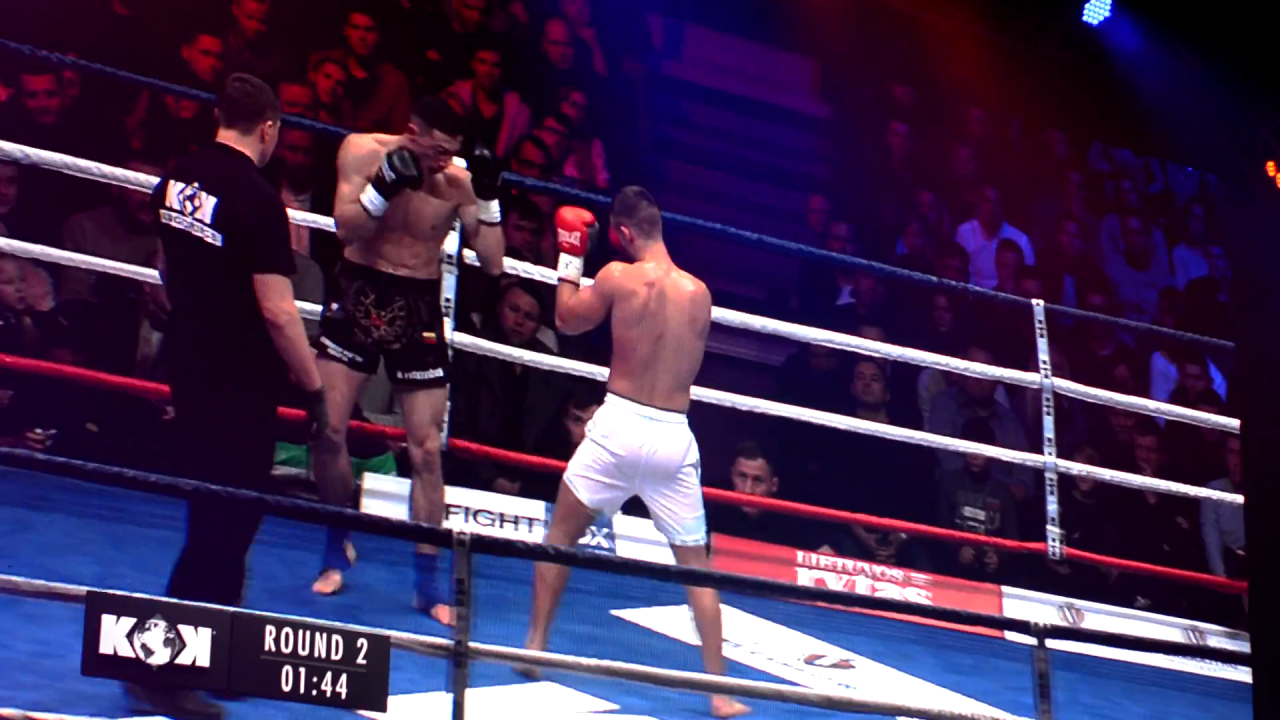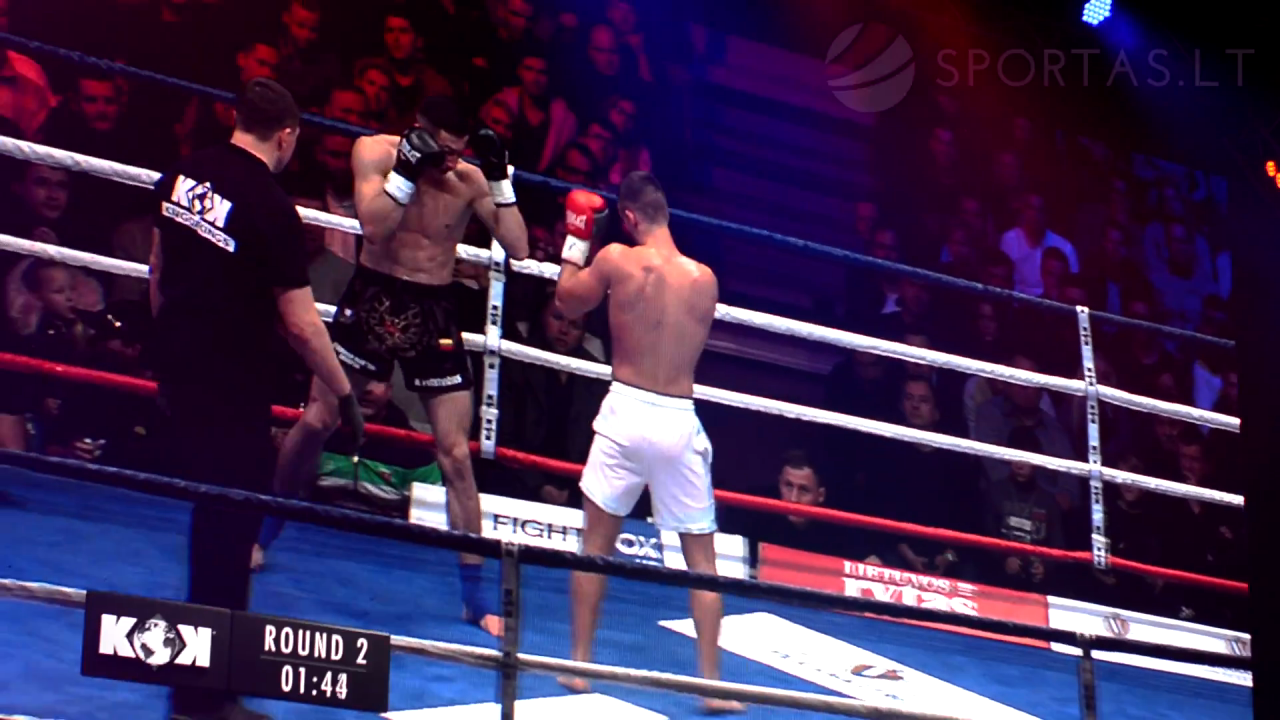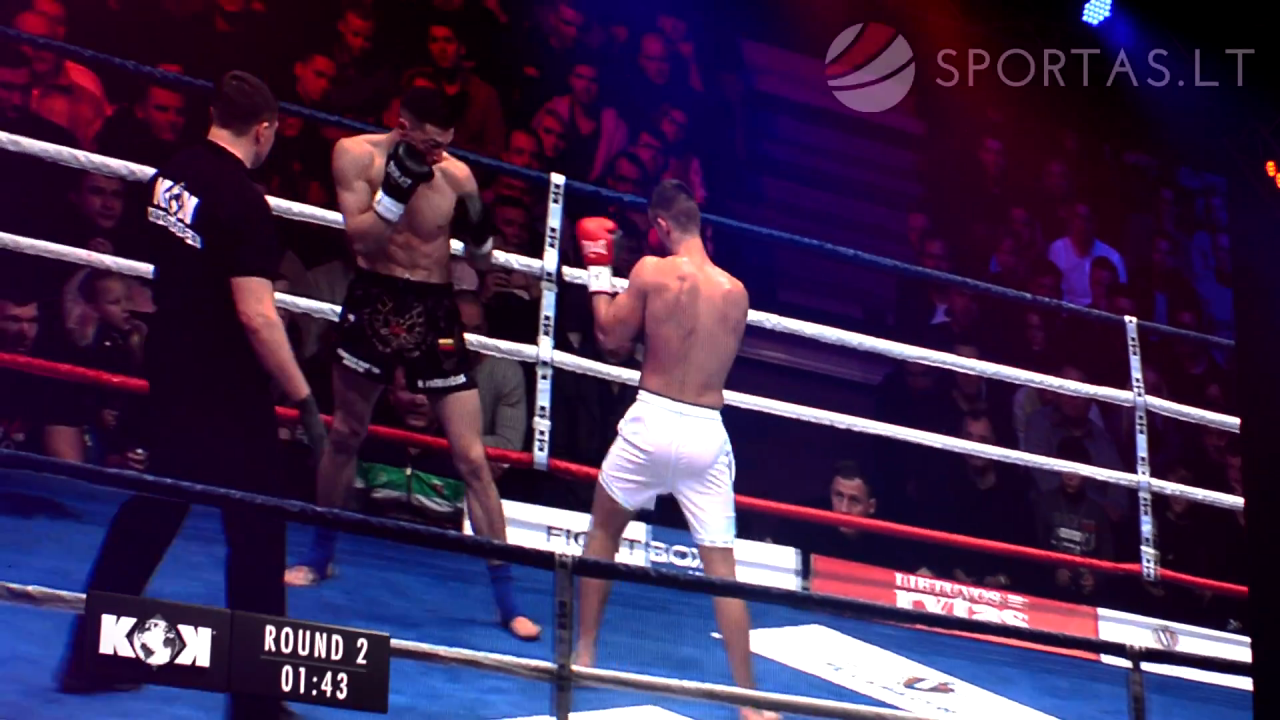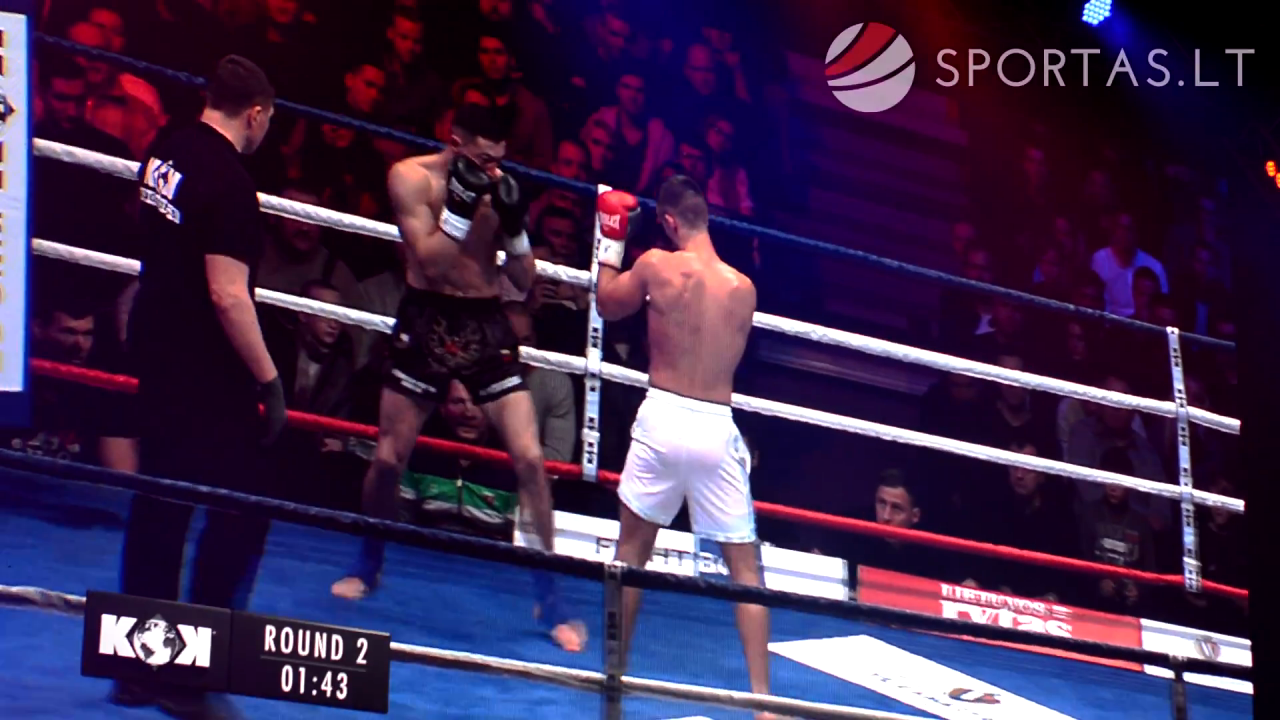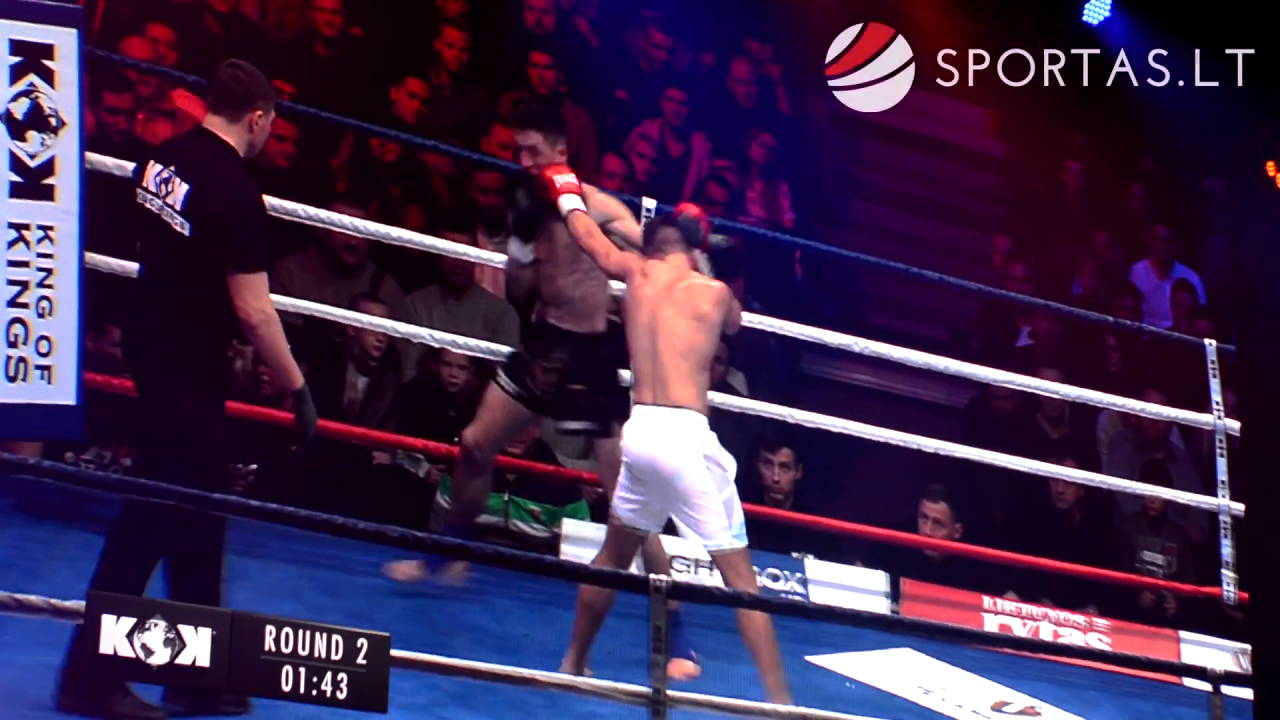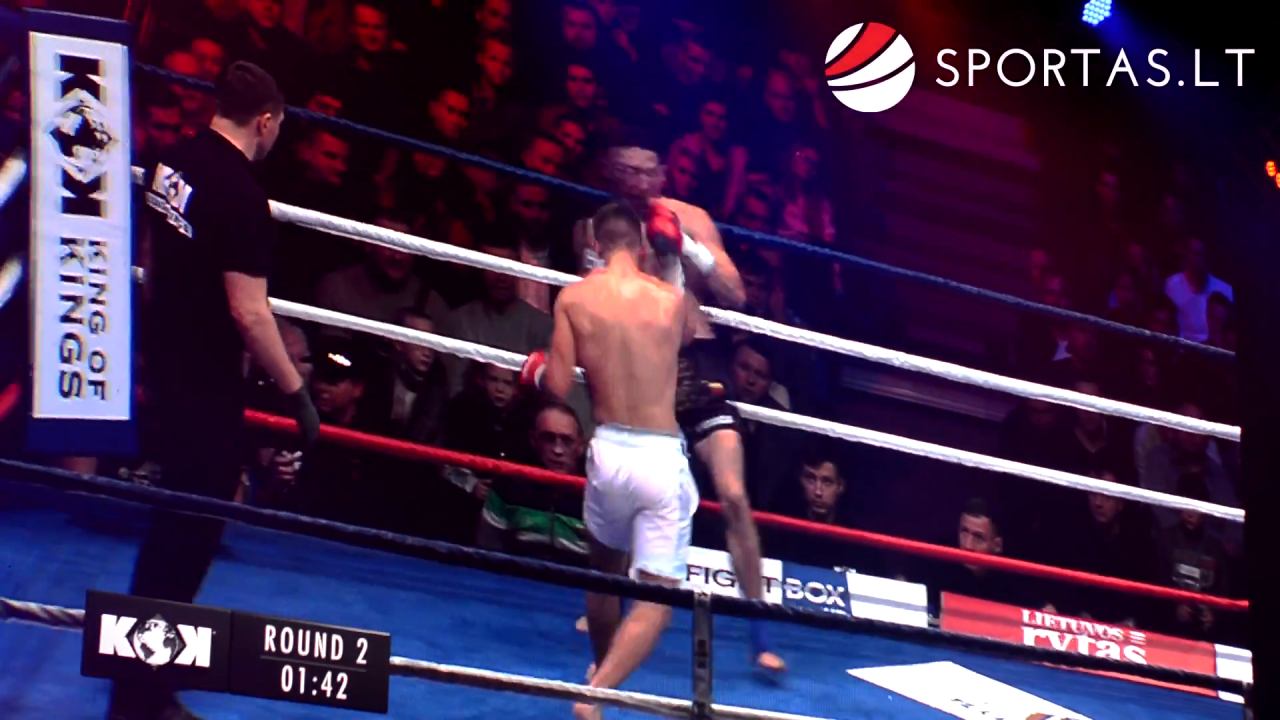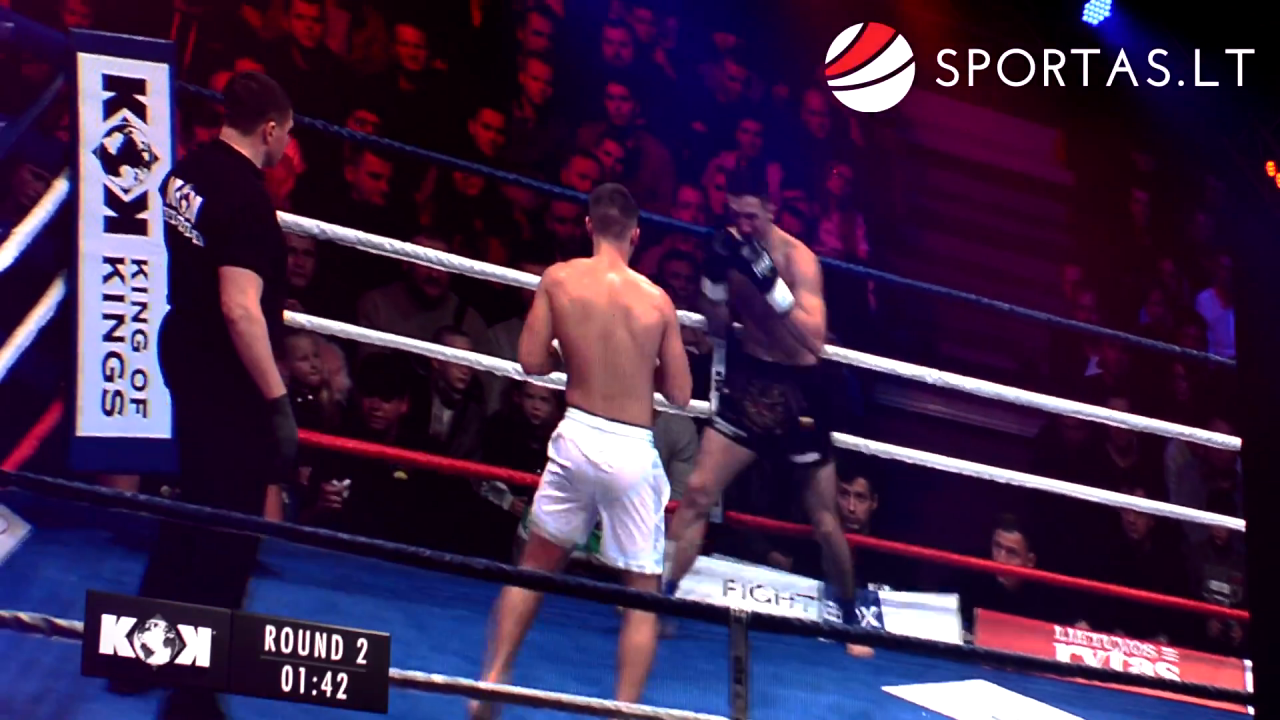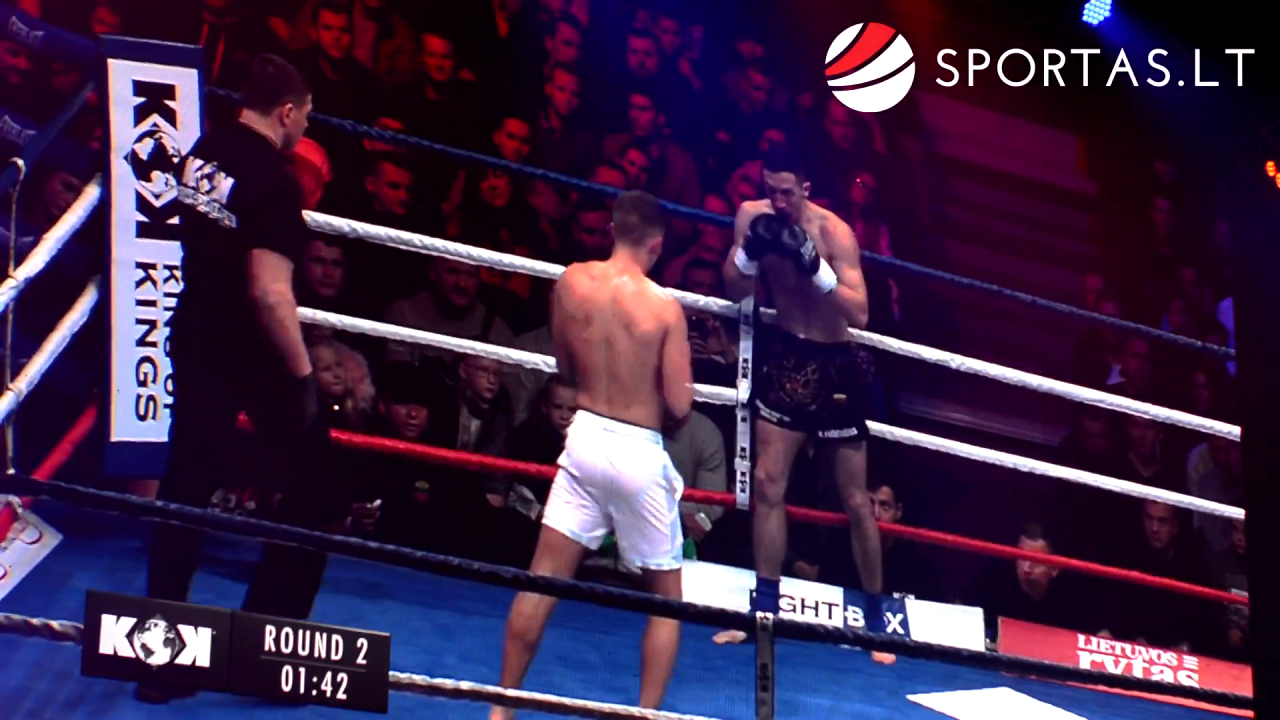
dt=0.3s
person 1, frame 1
left shoulder: (177, 176)
right shoulder: (258, 199)
right elbow: (277, 313)
right wrist: (316, 389)
left hip: (189, 364)
right hip: (237, 378)
left knee: (215, 508)
right knee: (227, 519)
person 1, frame 2
left shoulder: (182, 173)
right shoulder: (270, 209)
left elbow: (157, 271)
right elbow: (300, 323)
right wrist: (343, 392)
left hip: (177, 364)
right hip: (228, 378)
left knee: (211, 501)
right knee: (231, 518)
person 1, frame 3
left shoulder: (169, 176)
right shoulder: (243, 202)
right elbow: (257, 314)
right wrist: (305, 399)
left hip: (170, 369)
right hip: (225, 385)
left knee: (156, 501)
right knee: (258, 529)
left ankle: (92, 650)
person 1, frame 4
left shoulder: (164, 153)
right shoulder: (228, 181)
right elbow: (228, 296)
right wrist: (270, 378)
left hip: (156, 349)
right hip: (203, 364)
left knee: (162, 499)
right knee: (239, 505)
person 1, frame 5
left shoulder: (163, 157)
right shoulder: (235, 192)
right elbow: (253, 311)
right wrist: (298, 389)
left hip: (152, 346)
right hip: (187, 362)
left knee: (193, 502)
right knee: (165, 511)
person 1, frame 6
left shoulder: (174, 159)
right shoulder: (240, 194)
right elbow: (250, 313)
right wrist: (298, 394)
left hip: (168, 350)
right hip: (203, 367)
left knee: (186, 497)
right knee: (193, 513)
person 1, frame 7
left shoulder: (189, 170)
right shoulder: (246, 197)
right elbow: (242, 309)
right wrist: (278, 401)
left hip: (186, 357)
right hip: (227, 374)
left knee: (198, 505)
right knee: (230, 527)
person 1, frame 8
left shoulder: (202, 151)
right shoulder: (271, 176)
right elbow: (271, 290)
right wrist: (304, 376)
left hip: (195, 341)
right hip: (256, 354)
left knee: (186, 487)
right knee: (300, 486)
person 2, frame 1
left shoulder: (617, 276)
right shoulder: (700, 294)
left elbow: (568, 321)
left wrist: (569, 253)
left hip: (620, 424)
right hip: (674, 436)
left knee: (562, 531)
right knee: (696, 566)
left ankle: (536, 645)
person 2, frame 2
left shoulder: (617, 260)
right shoulder: (706, 279)
left elbow: (568, 303)
left wrist: (576, 236)
left hip: (627, 413)
right hip: (680, 423)
left knee: (597, 544)
right knee: (700, 557)
left ankle: (580, 663)
right ankle: (711, 683)
person 2, frame 3
left shoulder: (651, 271)
right shoulder: (737, 292)
left elbow: (610, 336)
left wrist: (598, 268)
left hip: (652, 422)
right hip: (707, 433)
left knee: (602, 532)
right knee: (721, 569)
left ankle: (584, 652)
person 2, frame 4
left shoulder: (657, 264)
right shoulder: (744, 287)
left elbow: (608, 303)
left wrist: (610, 238)
left hip: (662, 419)
right hip: (717, 431)
left knee: (634, 549)
right knee: (743, 570)
right ankle: (763, 697)
person 2, frame 5
left shoulder: (639, 270)
right shoulder: (717, 292)
left elbow: (591, 243)
left wrist: (568, 197)
right wrist: (698, 253)
left hip: (642, 432)
right hip: (689, 438)
left knee: (615, 553)
right knee: (741, 580)
left ankle: (573, 665)
right ankle: (780, 703)
person 2, frame 6
left shoulder: (574, 297)
right shoulder: (671, 301)
left elbow: (559, 387)
left wrist: (537, 371)
left hip: (609, 453)
right hip: (664, 459)
left knee: (604, 569)
right knee: (654, 602)
person 2, frame 7
left shoulder: (558, 278)
right shoulder: (657, 301)
left elbow: (532, 360)
right elbow: (680, 395)
left hip: (576, 438)
right hip: (633, 453)
left knee: (536, 566)
right knee: (642, 599)
person 2, frame 8
left shoulder: (573, 281)
right shoulder: (664, 307)
right elbow: (681, 405)
left hip: (585, 440)
right hip: (639, 454)
left knee: (545, 578)
right knee: (665, 593)
person 3, frame 1
left shoulder: (460, 182)
right shoulder: (362, 150)
left elbow: (493, 265)
right elbow: (346, 227)
left wrist: (487, 197)
right wrist: (387, 183)
left hip: (418, 304)
right hip: (358, 292)
left knee: (426, 450)
right knee: (330, 428)
left ankle: (429, 586)
right ankle: (336, 551)
person 3, frame 2
left shoulder: (470, 178)
right shoulder: (371, 152)
left elbow: (517, 249)
right elbow: (376, 226)
left wrist: (499, 180)
right wrist: (404, 169)
left hip: (432, 311)
right hip: (371, 299)
left knee: (456, 456)
right knee: (313, 426)
left ankle: (476, 596)
person 3, frame 3
left shoulder: (458, 176)
right shoulder: (356, 155)
left elbow: (479, 266)
right elbow: (360, 238)
left wrist: (480, 238)
right wrist: (396, 188)
left hip: (434, 311)
right hip: (374, 302)
left knee: (471, 457)
right knee: (343, 435)
left ankle: (507, 599)
right ankle: (319, 555)
person 3, frame 4
left shoulder: (502, 189)
right shoulder: (410, 176)
left elbow: (523, 277)
right elbow: (423, 256)
left wrist: (513, 230)
right wrist: (459, 211)
left hip: (489, 329)
right hip: (428, 321)
left knee: (529, 460)
right knee: (389, 456)
left ankle: (552, 606)
right ankle: (368, 567)
person 3, frame 5
left shoulder: (597, 206)
right shoulder: (528, 206)
right elbow: (518, 292)
right wrist: (523, 237)
left hip: (588, 355)
right hip: (542, 340)
right knee: (475, 445)
left ankle: (678, 634)
right ankle: (444, 556)
person 3, frame 6
left shoulder: (690, 220)
right shoulder: (598, 229)
left elbow: (735, 295)
left wrist: (688, 246)
right wrist: (603, 252)
left hip: (701, 364)
left knee: (732, 500)
left ankle: (756, 638)
person 3, frame 7
left shoulder: (797, 258)
right shoulder: (725, 242)
left elbow: (815, 341)
right elbow: (717, 327)
left wrist: (769, 282)
right wrist: (715, 279)
left hip: (798, 392)
right hip: (747, 384)
left knee: (824, 524)
right knee: (697, 493)
left ankle: (850, 619)
person 3, frame 8
left shoulder: (834, 232)
right shoulder: (752, 215)
left elbow: (859, 314)
right elbow: (734, 287)
left wrist: (812, 266)
right wrist: (751, 250)
left hip: (833, 363)
right hip: (783, 353)
left knee: (856, 502)
right knee: (766, 487)
left ankle: (875, 620)
right ankle: (766, 609)
